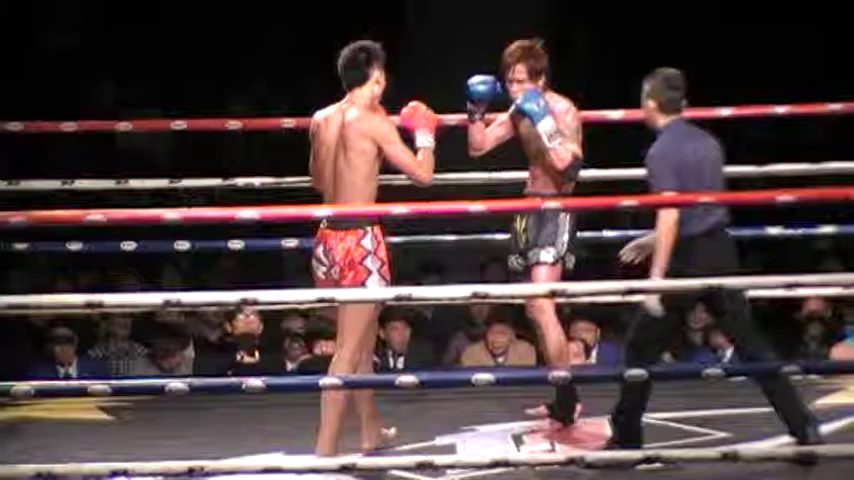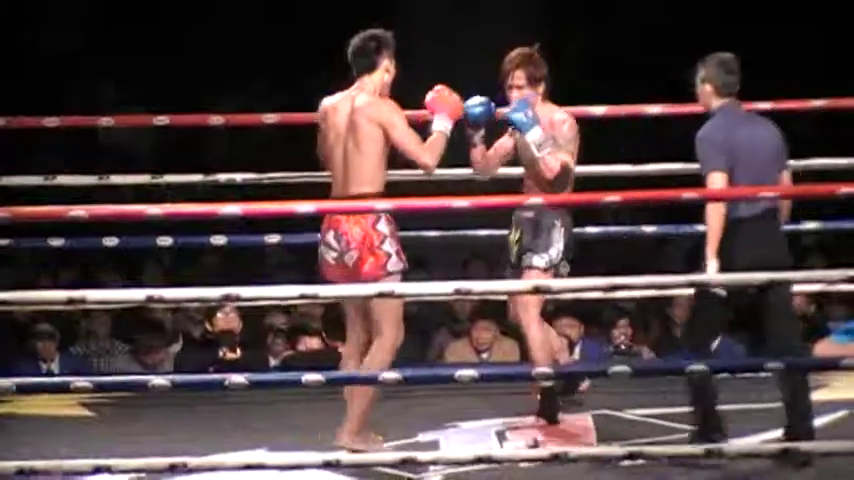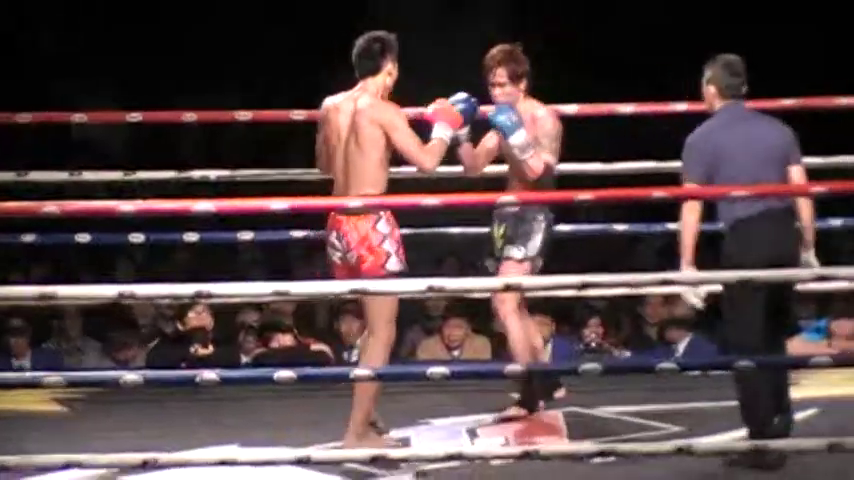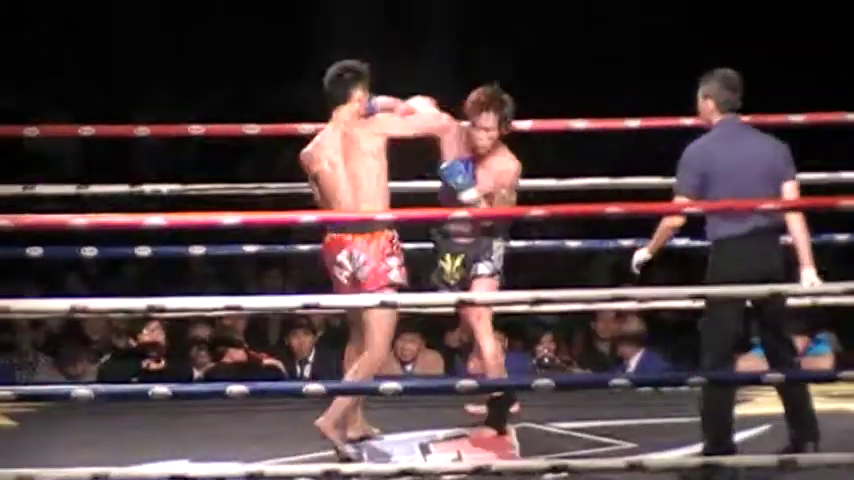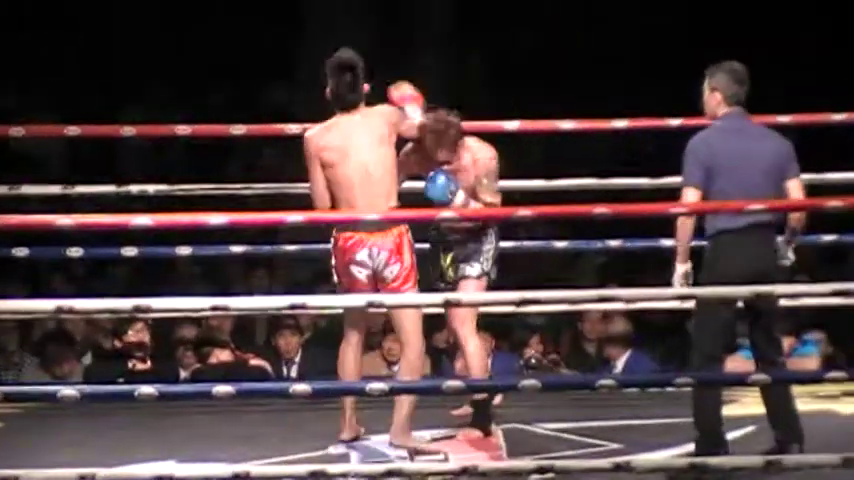
dt=0.3s
person 1, frame 1
left shoulder: (320, 121)
right shoulder: (375, 124)
right elbow: (423, 175)
right wrist: (425, 135)
left hip: (328, 238)
right hip: (359, 239)
left knee: (363, 341)
right knee: (348, 352)
left ankle: (371, 429)
right ankle: (325, 450)
person 1, frame 2
left shoulder: (328, 106)
right shoulder: (381, 108)
right elbow: (427, 160)
right wrist: (443, 121)
left hip: (336, 225)
right hip: (369, 225)
left knee: (357, 336)
right knee: (388, 335)
left ankle: (355, 428)
right ankle: (352, 430)
person 1, frame 3
left shoulder: (329, 107)
right shoulder: (382, 111)
right elbow: (427, 162)
right wrist: (444, 129)
left hip: (340, 224)
right hip: (372, 225)
left knee: (377, 322)
right knee: (381, 334)
left ankle: (363, 407)
right ankle: (356, 432)
person 1, frame 4
left shoulder: (310, 152)
right shoulder: (373, 128)
right elbow: (439, 124)
right wrist: (422, 109)
left hip: (338, 244)
right hip: (375, 242)
left knee: (364, 335)
right knee: (377, 349)
left ankle: (353, 420)
right ankle: (333, 418)
person 1, frame 5
left shoulder: (315, 139)
right shoulder: (386, 116)
left elbow: (321, 206)
right elbow: (417, 130)
right wrist: (414, 107)
left hip: (350, 242)
right hip: (391, 238)
left knee: (352, 334)
right knee: (412, 340)
left ankle: (348, 423)
right ankle: (401, 428)
person 2, frame 1
left shoulder: (662, 150)
right shoulder: (706, 142)
left elbow: (669, 218)
left wrist: (656, 277)
right wrist: (650, 241)
left hip: (689, 257)
right hip: (723, 250)
left knee: (643, 349)
right knee: (751, 347)
left ankle: (625, 441)
right ankle: (803, 431)
person 2, frame 2
left shoulder: (713, 133)
right shoulder: (769, 129)
left elbow: (717, 198)
right elbow: (785, 193)
left wrist: (711, 257)
left hip: (739, 247)
right hip: (773, 242)
left knee: (697, 339)
right knee: (785, 344)
left ankle: (708, 431)
right ankle: (801, 437)
person 2, frame 3
left shoulder: (703, 137)
right shoulder: (779, 130)
left elbow: (692, 206)
right elbow: (802, 191)
left wrist: (686, 265)
right wrist: (808, 247)
left hip: (745, 241)
right hip: (784, 236)
left knee: (744, 345)
right knee: (774, 335)
left ankle: (764, 443)
right ankle: (778, 422)
person 2, frame 4
left shoulder: (699, 151)
right shoulder: (774, 146)
left elbow: (677, 216)
right elbow: (793, 209)
left wrist: (648, 249)
right wrist: (807, 266)
left hip: (730, 257)
right hip: (770, 253)
left knee: (718, 358)
right knee: (781, 349)
right ankle: (805, 438)
person 2, frame 5
left shoulder: (702, 143)
right shoulder: (777, 142)
left elbow: (688, 210)
right elbow: (798, 207)
left wrist: (681, 260)
right wrist: (787, 244)
left hip: (725, 252)
right hip: (765, 250)
left knee: (707, 354)
right knee: (769, 349)
left ankle: (711, 449)
right ankle: (789, 440)
person 3, frame 1
left shoulder: (563, 112)
right shoulder: (518, 112)
left elbow: (570, 171)
right elbow: (477, 147)
left wrist: (543, 123)
right wrist: (476, 109)
left hip: (555, 215)
right hip: (530, 212)
left knee: (541, 308)
right knee: (536, 308)
left ankle: (564, 406)
right ankle: (563, 396)
person 3, frame 2
left shoulder: (561, 122)
right shoulder: (519, 123)
left elbow: (560, 180)
right elbow: (483, 169)
left wrist: (533, 133)
right wrist: (476, 132)
left hip: (549, 222)
right hip: (525, 219)
left knee: (527, 311)
right knee: (520, 311)
left ankle: (548, 406)
person 3, frame 3
left shoulder: (543, 119)
right shoulder: (507, 118)
left elbow: (542, 179)
right elbow: (472, 167)
left wrist: (514, 136)
right wrist: (460, 132)
left hip: (532, 217)
right hip: (510, 214)
left knee: (503, 302)
right knee: (515, 308)
left ankle: (530, 394)
right ankle: (547, 381)
person 3, frame 4
left shoulder: (508, 166)
right shoulder: (453, 134)
left elbow: (494, 221)
left wrist: (468, 192)
left hip: (483, 243)
right hip: (449, 241)
left knee: (480, 322)
right knee: (470, 321)
left ankle: (498, 414)
right ankle: (503, 396)
person 3, frame 5
left shoulder: (484, 155)
right shoulder: (416, 154)
left elbow: (491, 210)
left wrist: (456, 196)
left hip: (477, 238)
right hip: (445, 237)
left knee: (462, 323)
right knee: (460, 323)
left ankle: (482, 419)
right ankle: (484, 392)
